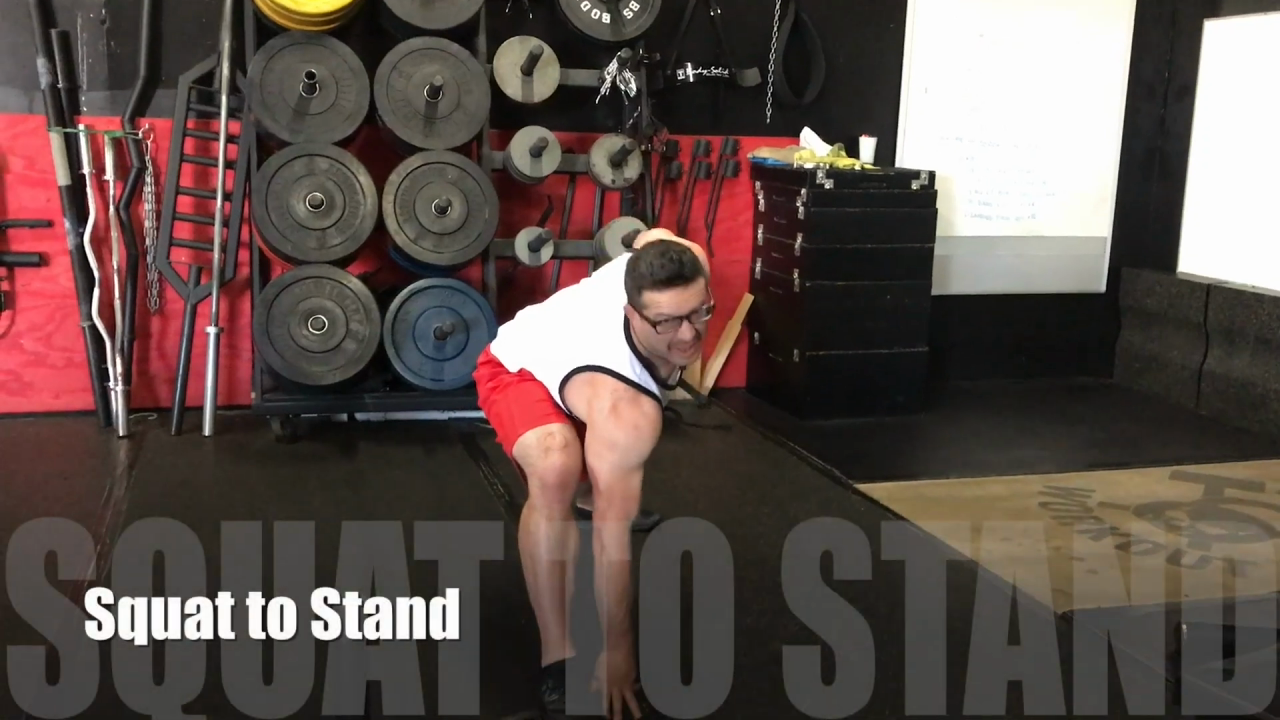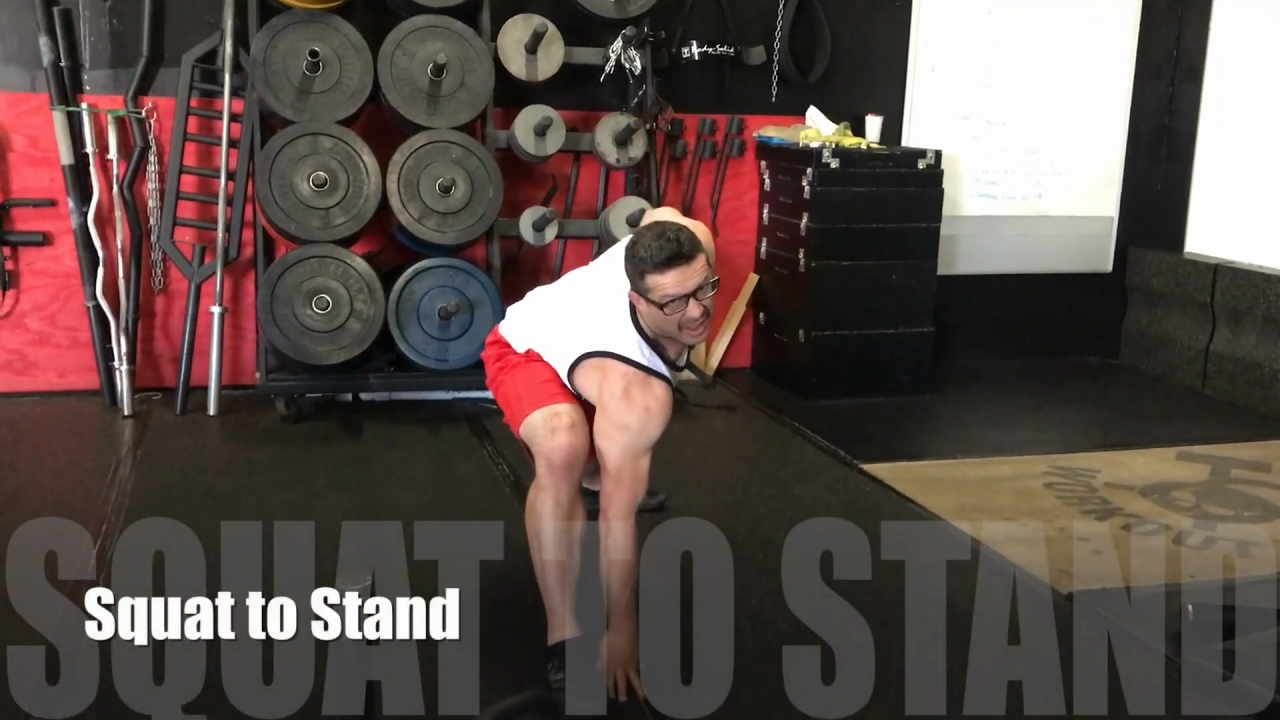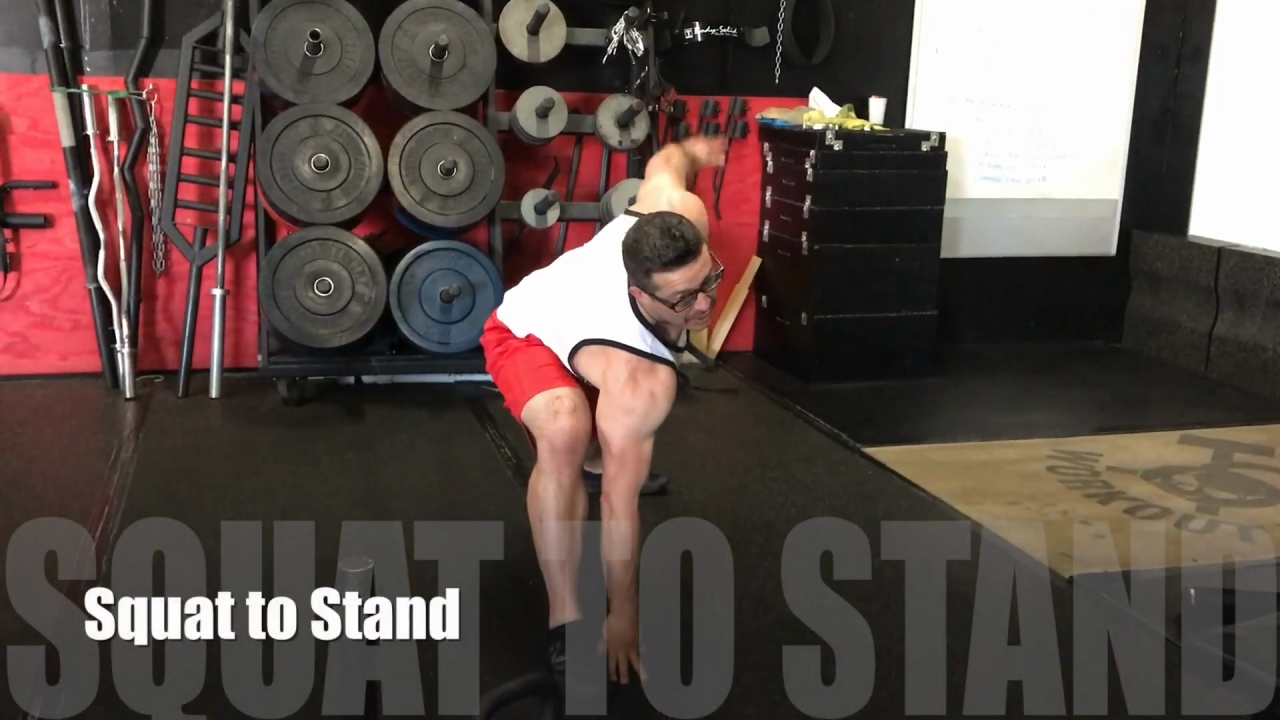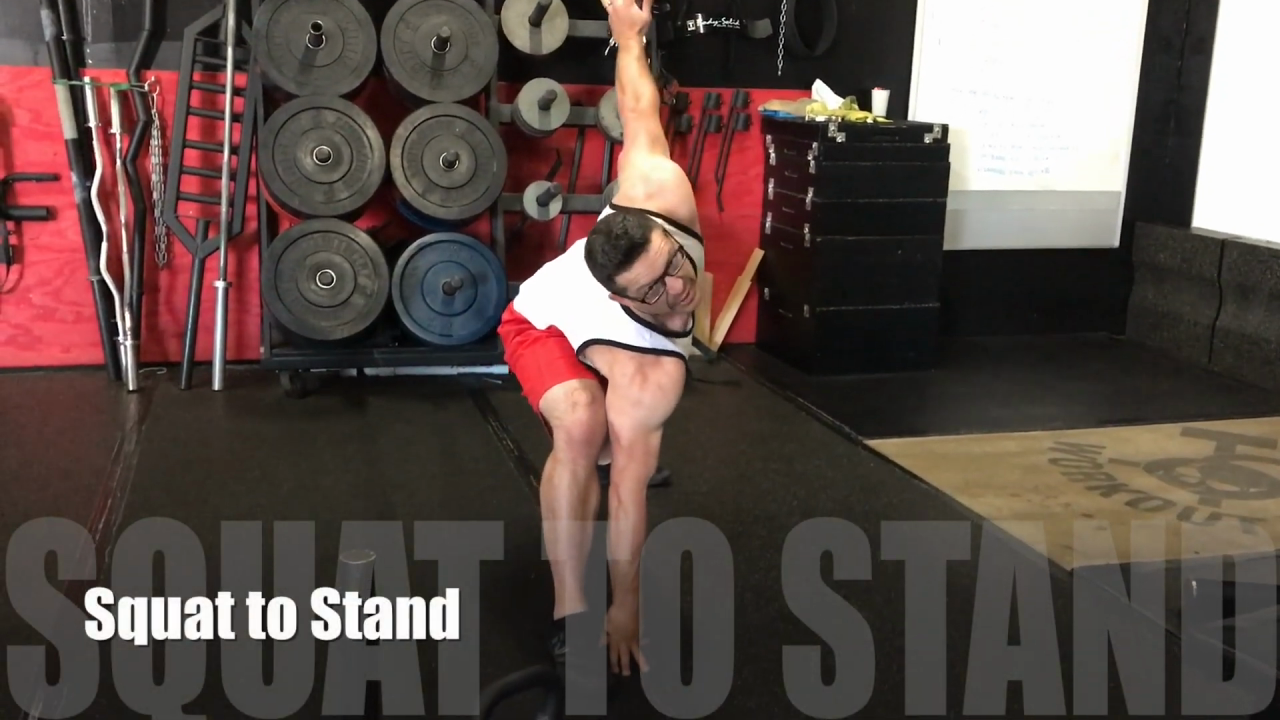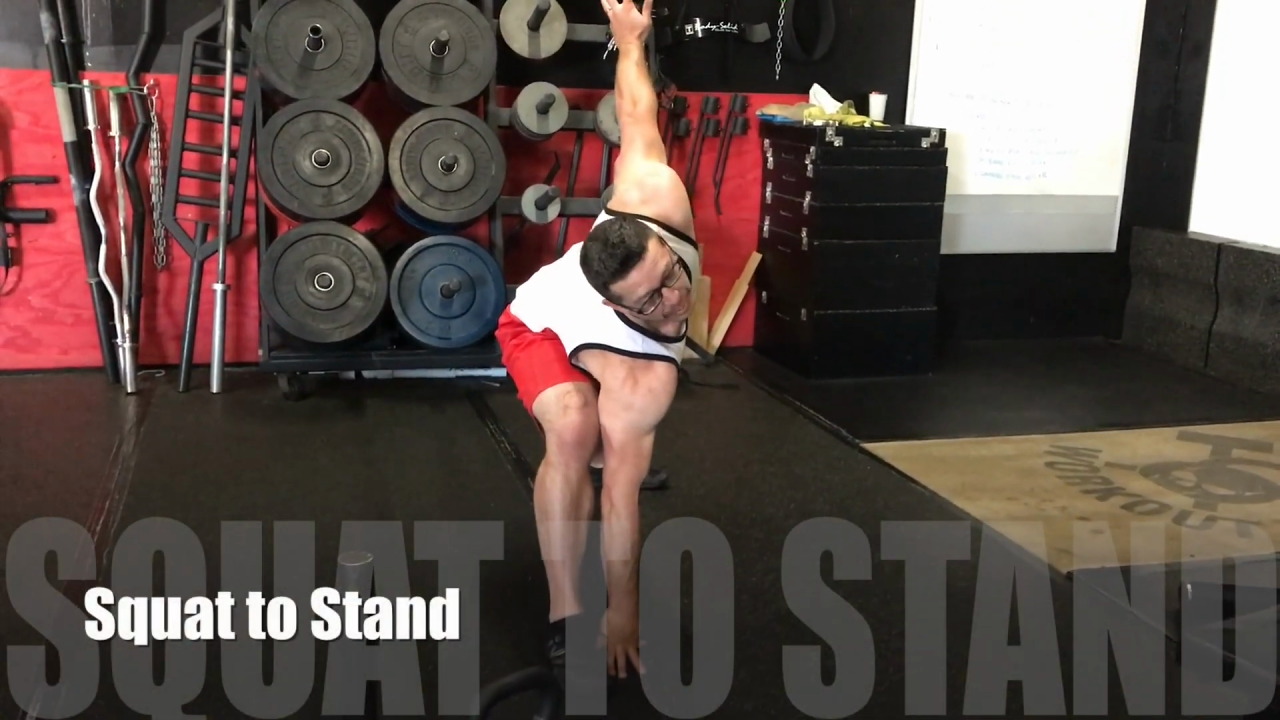
dt=0.5s
person 1, frame 1
left shoulder: (685, 265)
right shoulder: (622, 406)
left elbow: (651, 237)
right elbow: (610, 535)
right wrist: (617, 654)
left hip: (565, 337)
right hip: (518, 367)
right knee: (557, 469)
left ankle: (595, 476)
right ankle: (558, 660)
person 1, frame 2
left shoulder: (690, 244)
right shoulder: (635, 392)
left elbow: (661, 214)
right elbow: (618, 516)
right wrist: (622, 634)
left hip: (574, 318)
right hip: (527, 349)
right knee: (563, 450)
left ankle: (599, 462)
right ankle: (564, 639)
person 1, frame 3
left shoulder: (682, 218)
right shoulder: (633, 370)
left elbow: (665, 163)
right elbow: (619, 507)
left wrist: (687, 153)
right wrist: (622, 621)
left hip: (561, 303)
right hip: (523, 333)
right knee: (569, 444)
left ankle: (606, 448)
right ankle: (565, 621)
person 1, frame 4
left shoulder: (660, 196)
right shoulder: (651, 373)
left elbow: (640, 114)
right elbow: (627, 491)
right wrist: (626, 611)
left hip: (568, 290)
right hip: (542, 324)
left knee: (629, 437)
right knee: (583, 428)
left ankle: (610, 437)
right ankle: (570, 613)
person 1, frame 5
left shoulder: (654, 203)
right shoulder: (642, 373)
left elbow: (637, 119)
right elbow: (619, 493)
right wrist: (624, 615)
left hip: (566, 292)
right hip: (540, 326)
left knee: (623, 439)
right knee: (575, 431)
left ankle: (606, 440)
right ankle: (566, 614)
